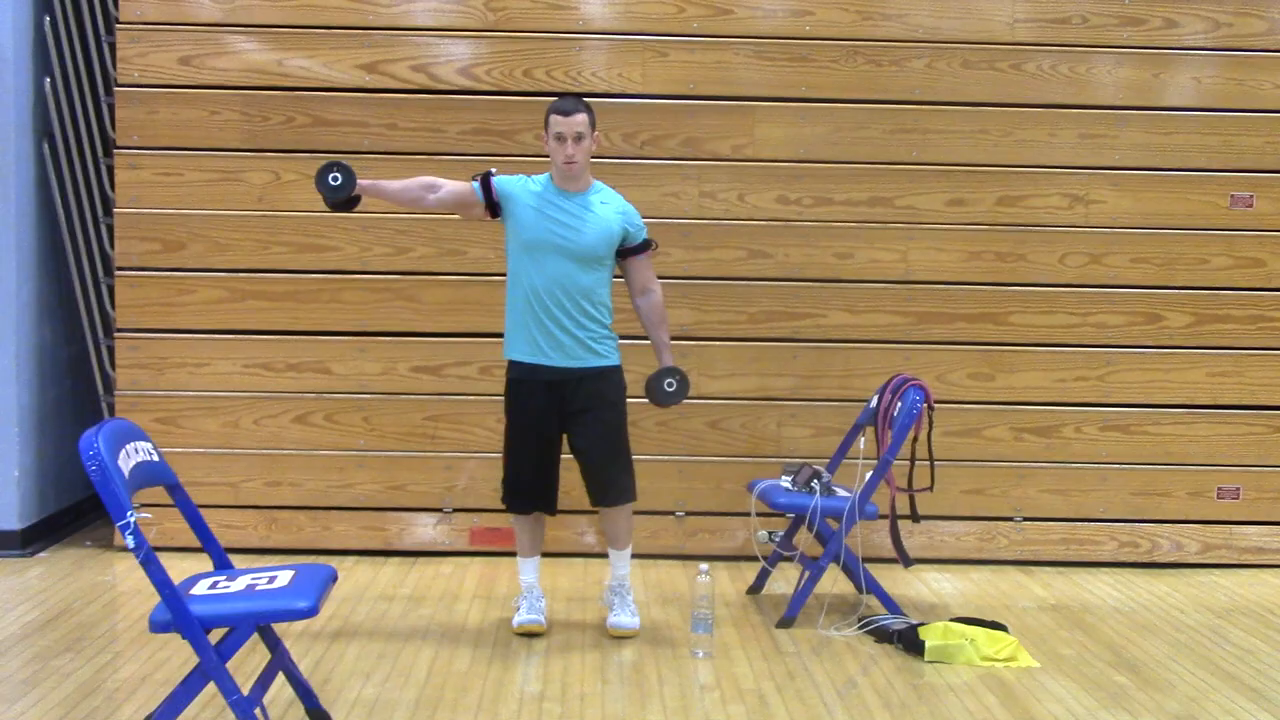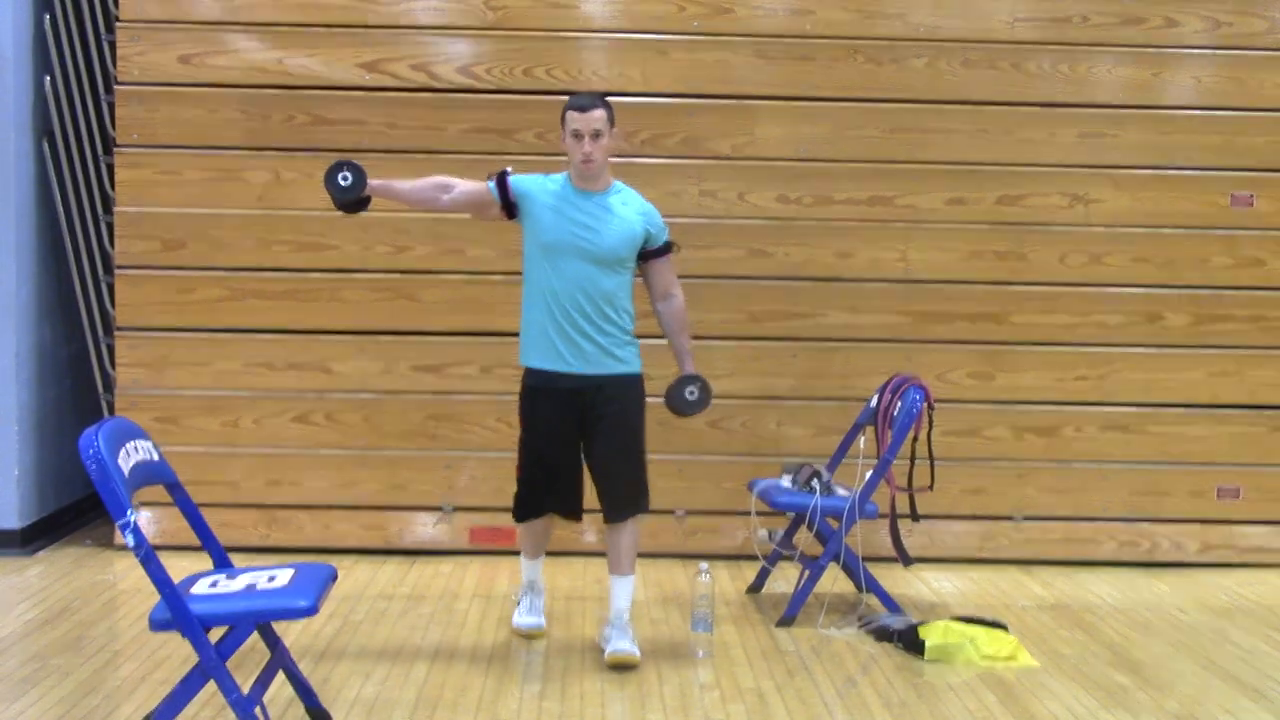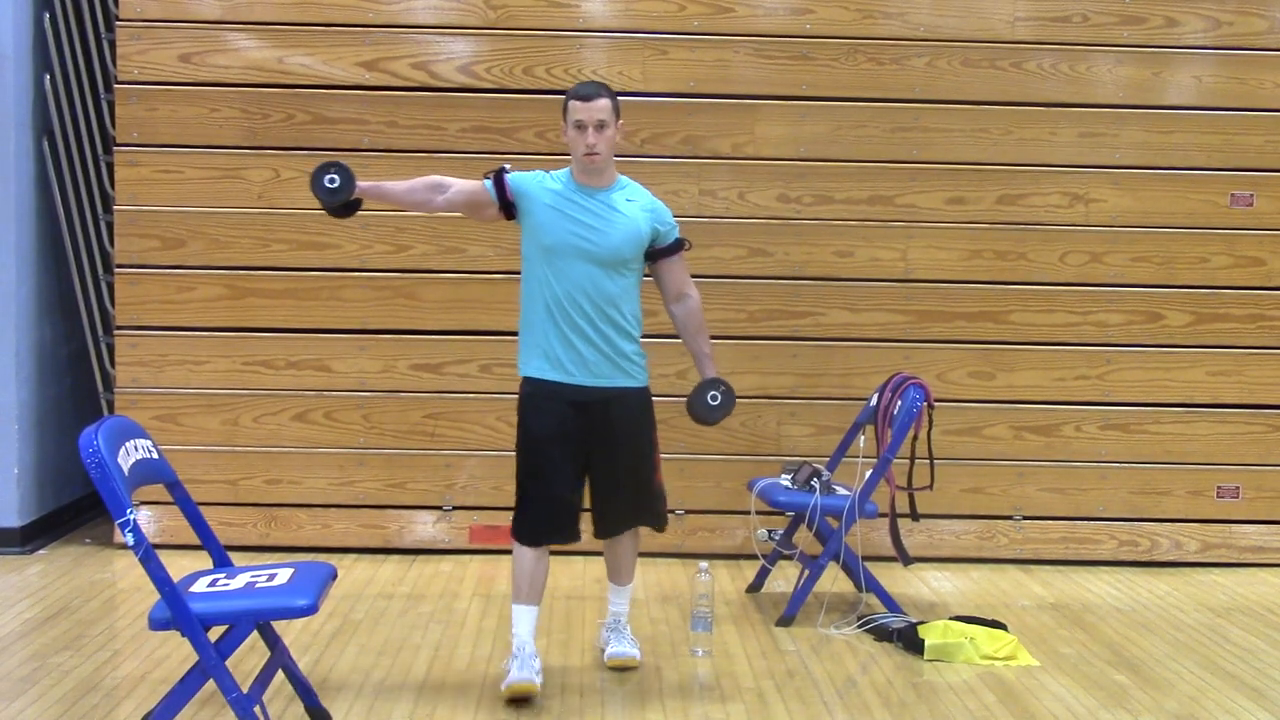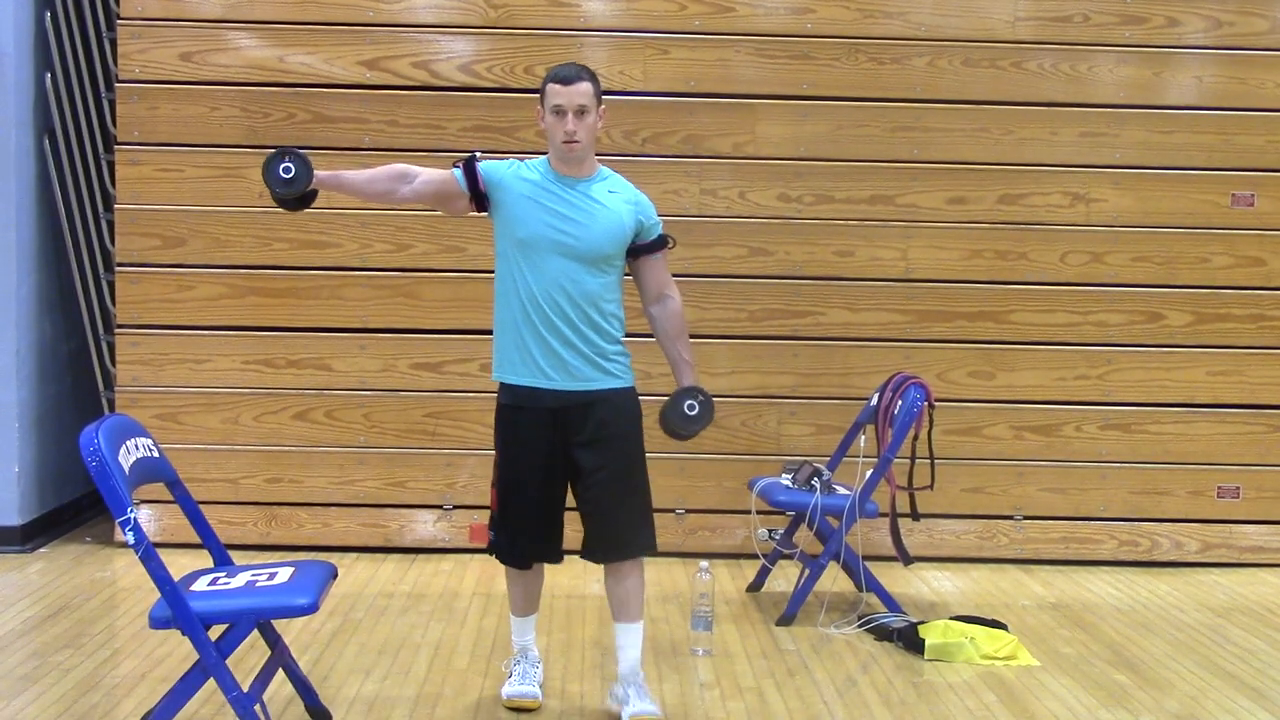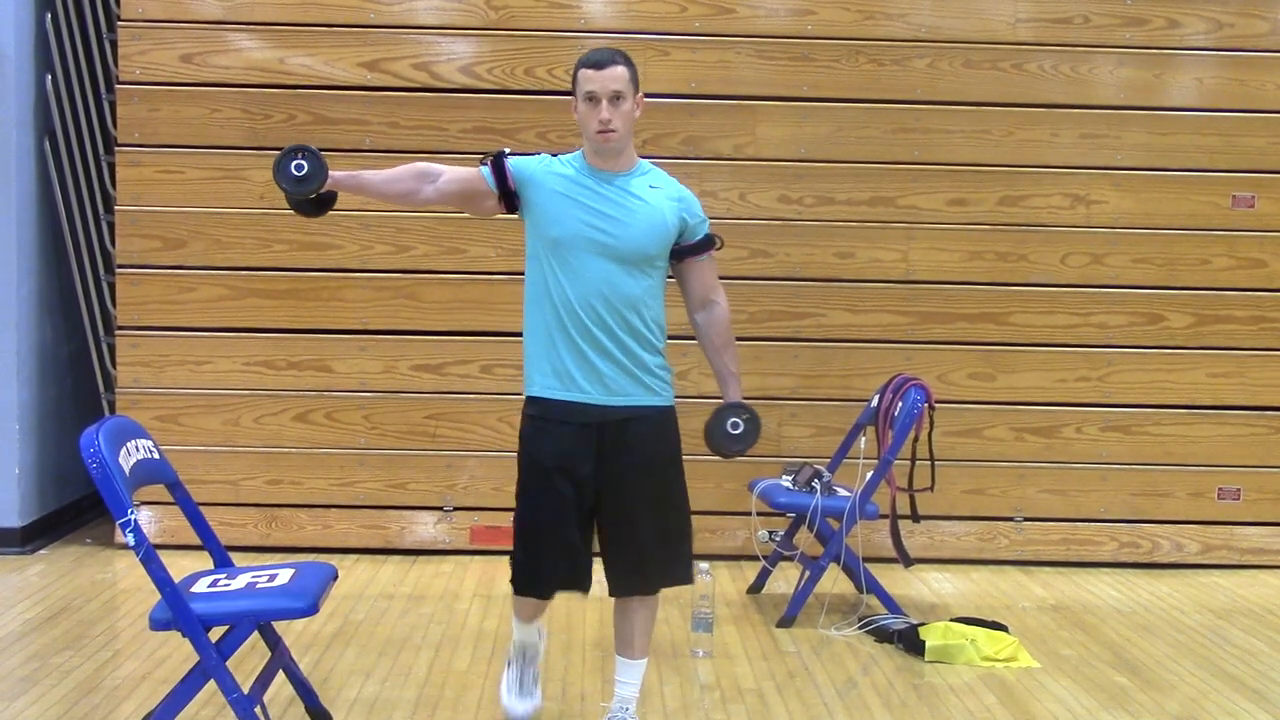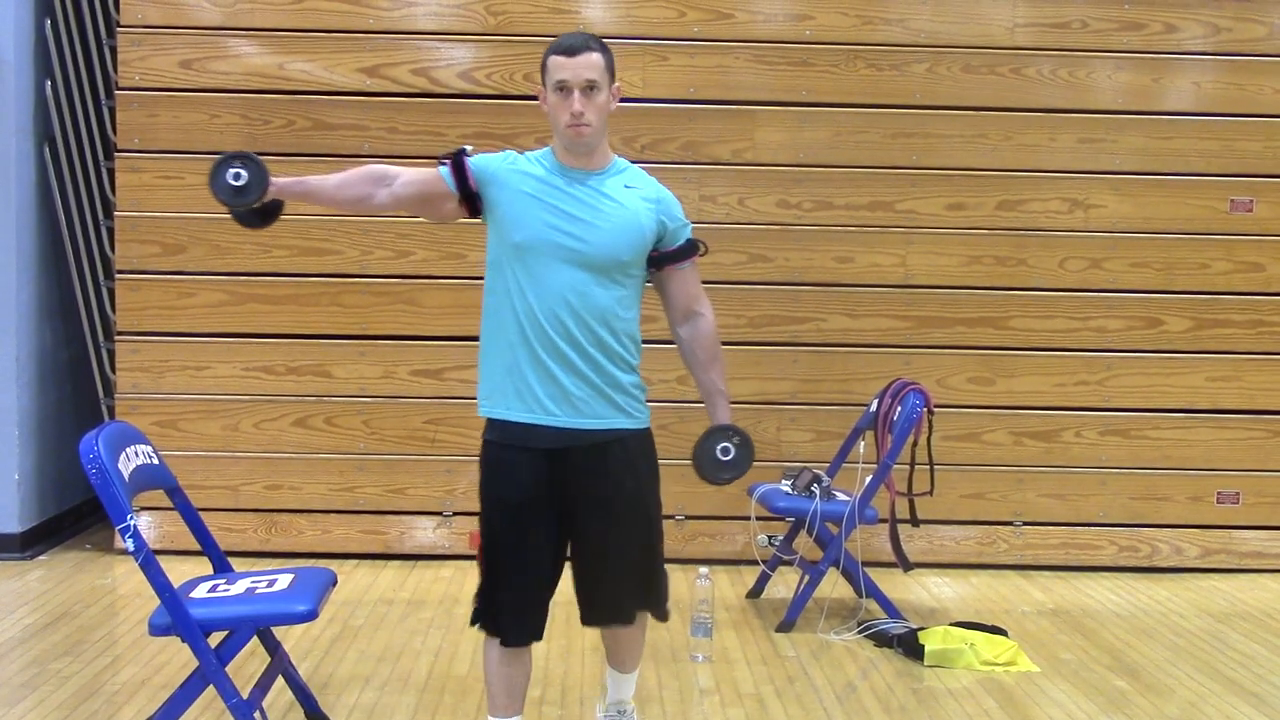
dt=0.5s
person 1, frame 1
left shoulder: (620, 213)
right shoulder: (514, 193)
left elbow: (646, 292)
right elbow: (435, 193)
left wrist: (666, 359)
right wrist: (365, 186)
left hip: (597, 370)
right hip: (530, 369)
left knee: (614, 487)
right knee: (527, 490)
left ankle: (619, 588)
right ankle: (530, 594)
person 1, frame 2
left shoulder: (642, 213)
right shoulder: (531, 193)
left elbow: (667, 296)
right elbow: (450, 193)
left wrist: (686, 366)
right wrist: (376, 186)
left hip: (617, 378)
right hip: (547, 376)
left knee: (622, 502)
right knee: (538, 497)
left ankle: (619, 622)
right ankle: (532, 587)
person 1, frame 3
left shoulder: (649, 210)
right shoulder: (531, 191)
left elbow: (681, 297)
right elbow: (442, 193)
left wrist: (708, 370)
right wrist: (362, 188)
left hip: (622, 388)
right hip: (548, 387)
left knee: (624, 516)
right knee: (536, 522)
left ankle: (616, 622)
right ankle: (523, 652)
person 1, frame 4
left shoulder: (632, 204)
right shoulder: (505, 181)
left elbow: (662, 299)
right elbow: (410, 183)
left wrist: (686, 381)
right wrist: (322, 178)
left hip: (607, 394)
right hip: (526, 394)
left knee: (623, 539)
right knee: (523, 540)
right ankle: (525, 657)
person 1, frame 5
left shoulder: (676, 201)
right shoulder: (535, 178)
left elbow: (708, 306)
right elbow: (432, 183)
left wrist: (733, 394)
right wrist: (337, 180)
left hip: (645, 412)
right hip: (555, 407)
left knee: (640, 569)
right knee: (541, 564)
right ankle: (526, 655)
person 1, frame 6
left shoulder: (654, 203)
right shoulder: (500, 177)
left elbow: (692, 316)
right elbow: (387, 186)
left wrist: (720, 413)
right wrist: (282, 187)
left hip: (618, 433)
right hip: (518, 434)
left knee: (622, 597)
right knee: (510, 611)
